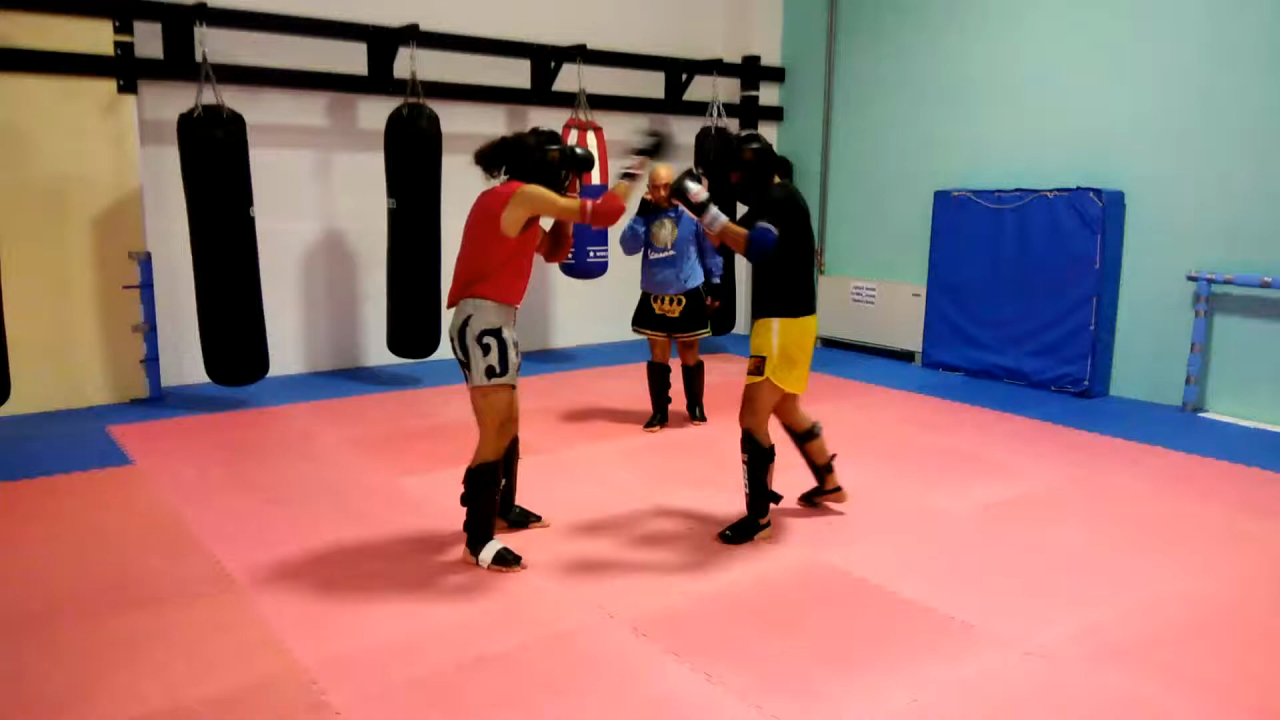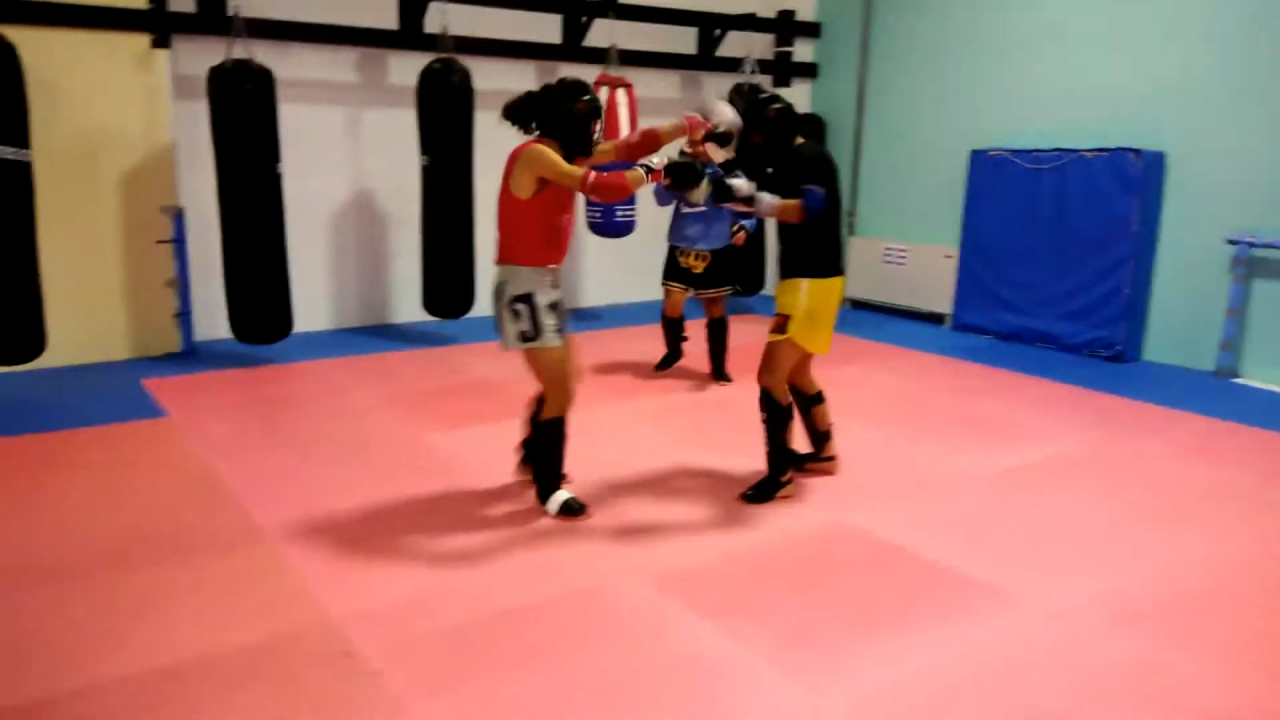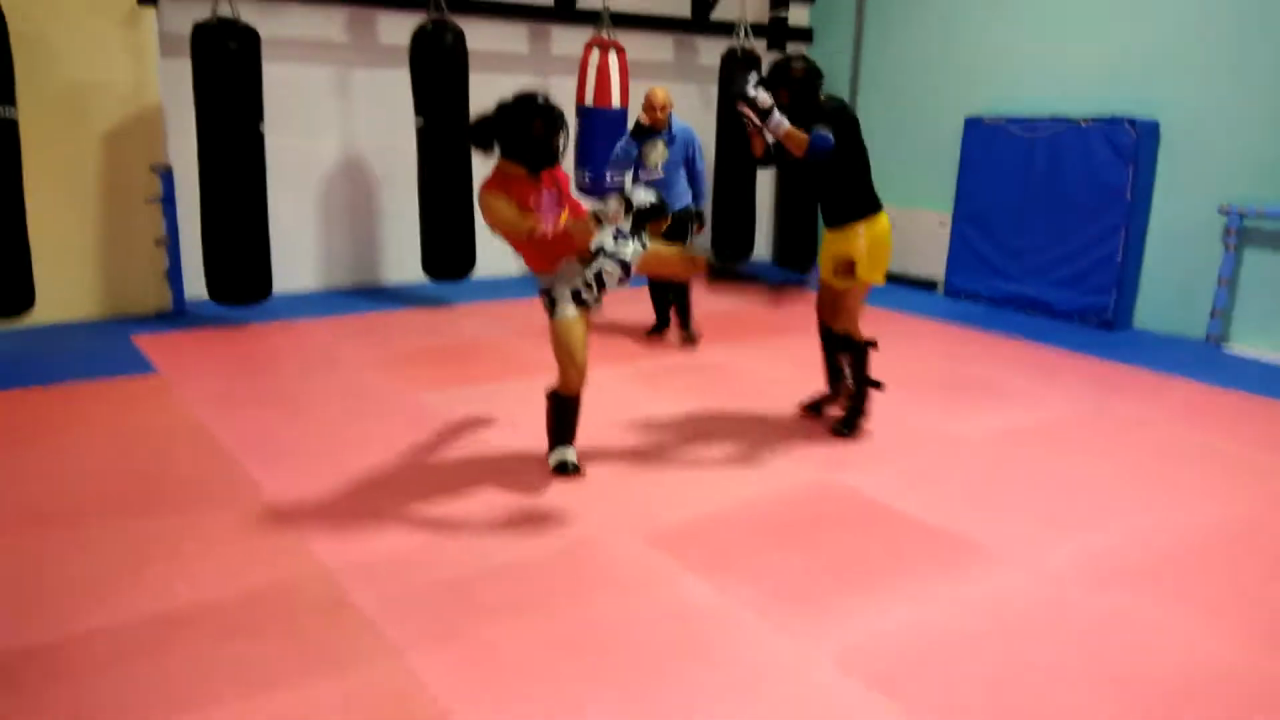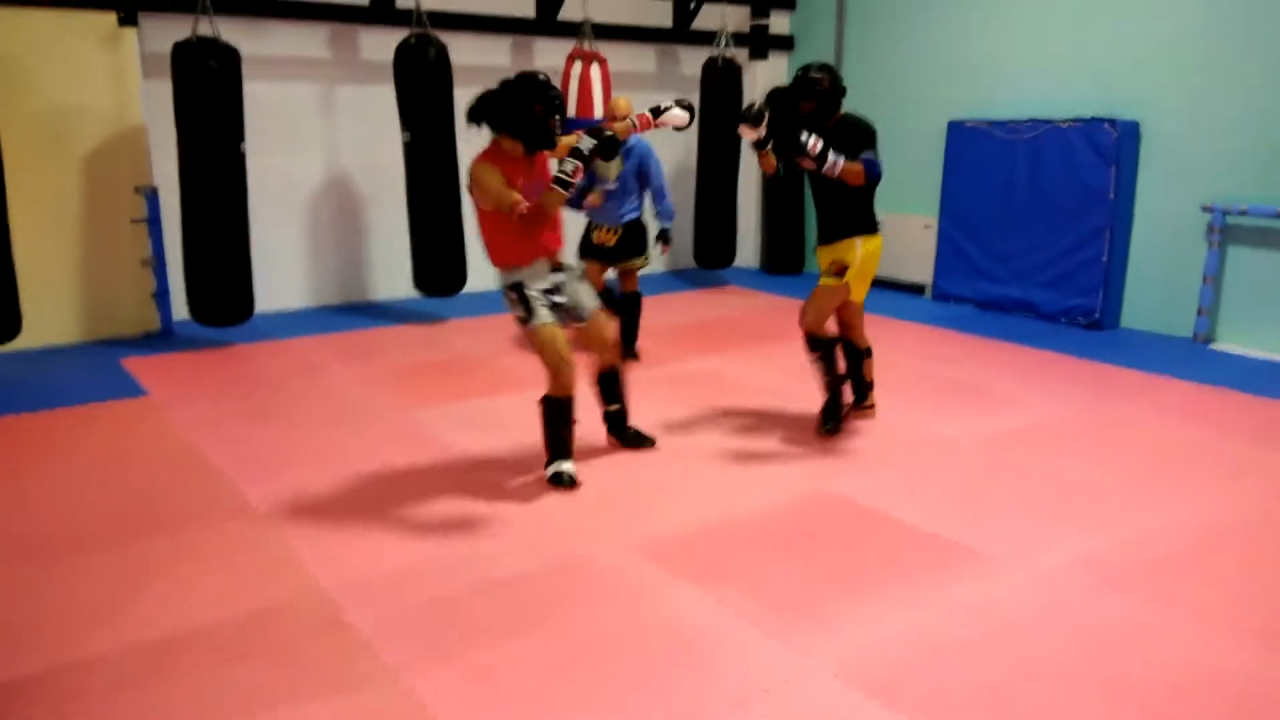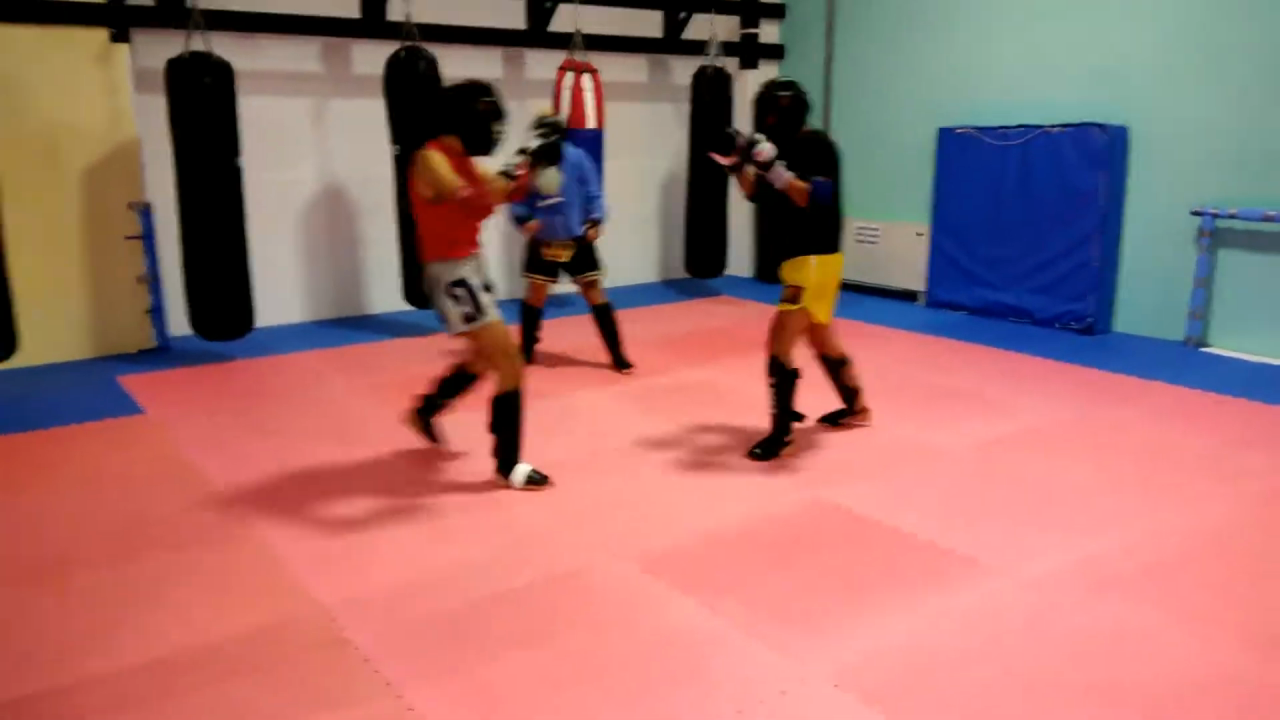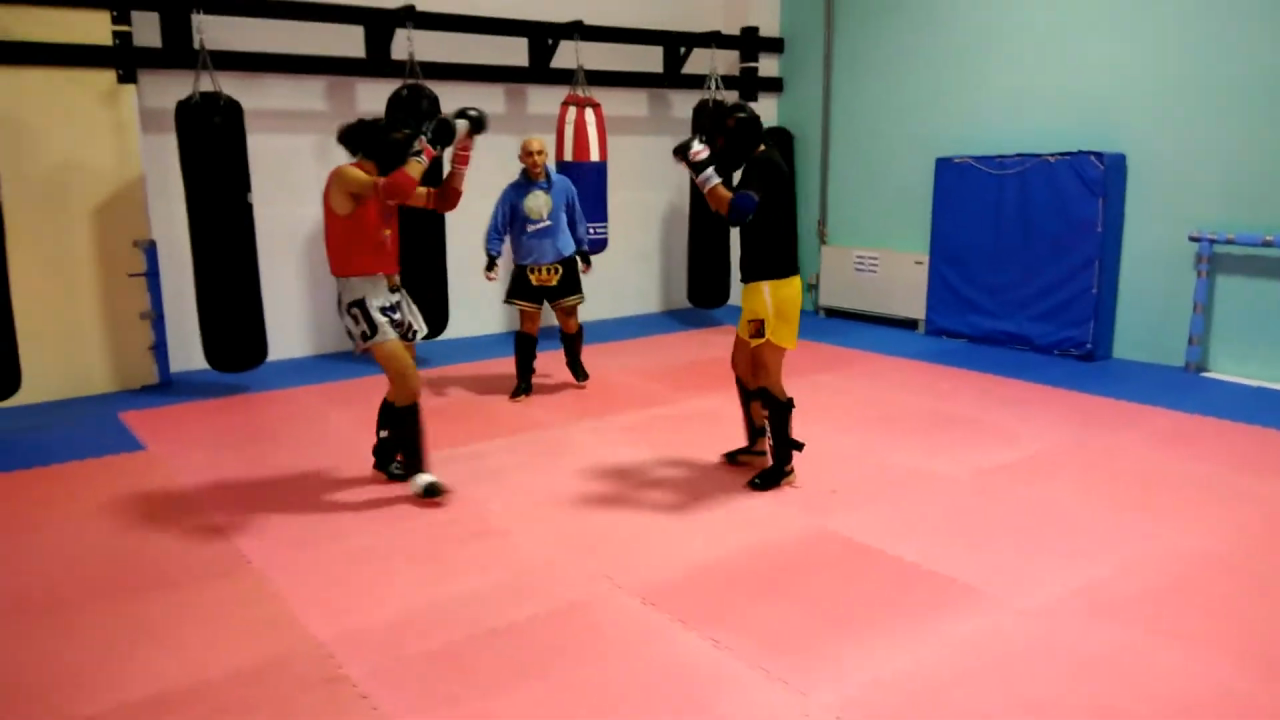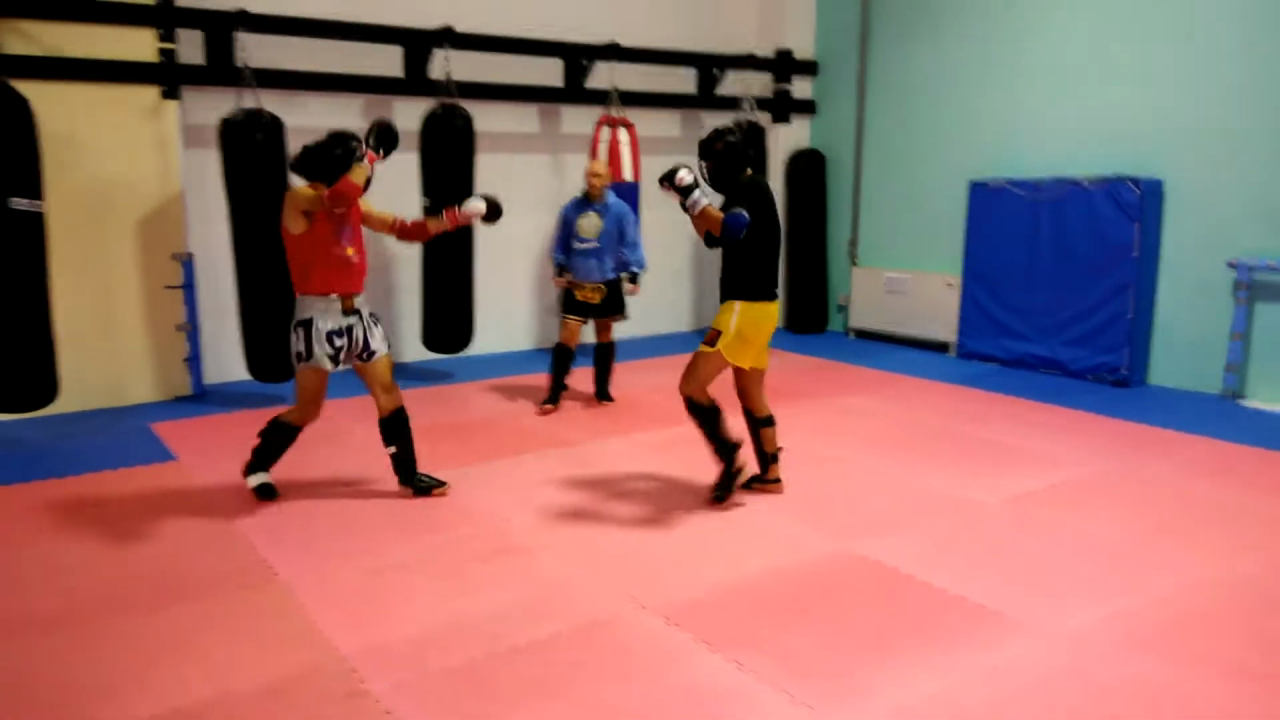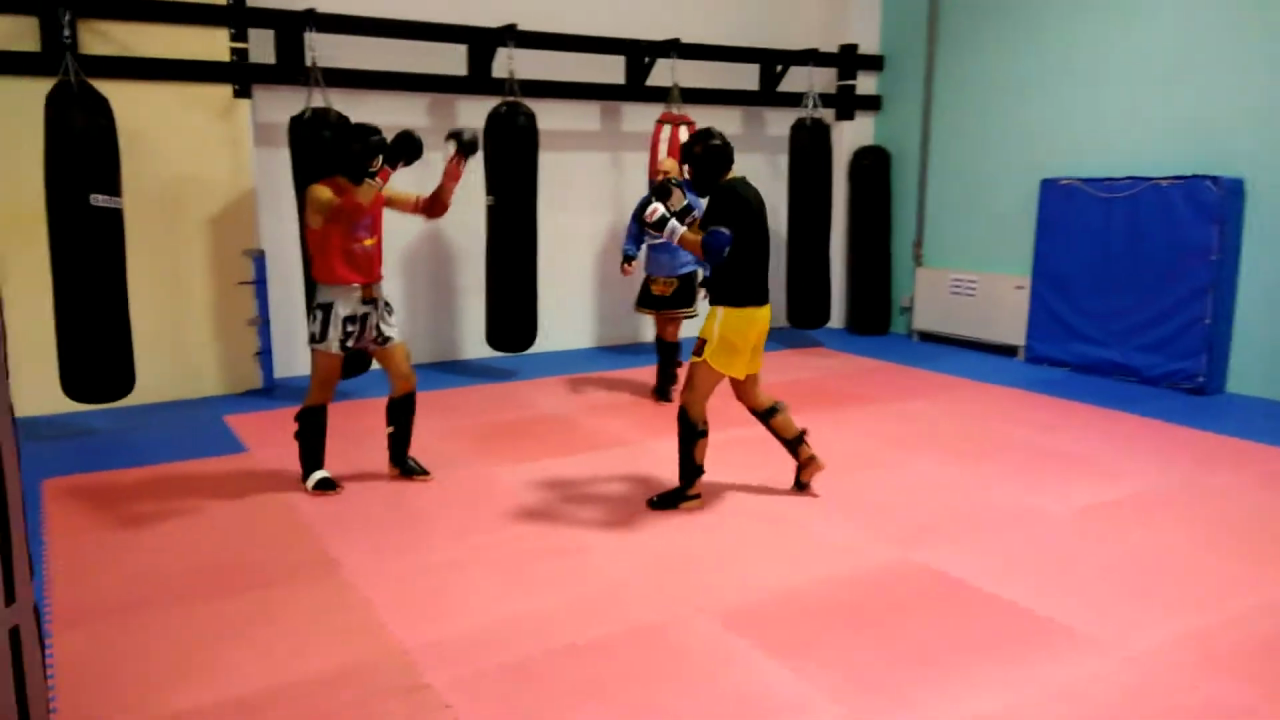
dt=0.4s
person 1, frame 1
left shoulder: (498, 199)
right shoulder: (525, 195)
left elbow: (555, 250)
right elbow: (603, 212)
left wrist: (566, 192)
right wrist: (636, 164)
left hip: (484, 321)
right hip: (486, 324)
left knee: (509, 423)
right knee: (495, 435)
left ankle: (503, 508)
right ankle: (478, 540)
person 1, frame 2
left shoulder: (562, 155)
right shoulder: (531, 157)
left elbow: (628, 148)
right elbow: (605, 186)
left wrist: (682, 127)
right wrist: (648, 169)
left hip: (544, 282)
right hip: (525, 288)
left knee: (556, 385)
right knee: (562, 390)
left ankle: (534, 459)
right ankle: (548, 489)
person 1, frame 3
left shoulder: (543, 165)
right shoulder: (495, 196)
right elbow: (548, 242)
right wrist: (610, 212)
left hip: (601, 246)
right hip: (560, 276)
left knee: (687, 264)
right knee: (573, 371)
right ankle: (561, 447)
person 1, frame 4
left shoulder: (533, 149)
right shoulder: (488, 170)
left elbow: (590, 139)
right elbow: (532, 220)
right wrist: (572, 166)
left hip: (557, 269)
right hip: (525, 279)
left knee: (609, 346)
right knee: (561, 372)
left ankle: (618, 427)
right ankle: (558, 458)
person 1, frame 5
left shoulder: (460, 158)
right shoulder: (431, 160)
left elbow: (506, 192)
right elbow: (476, 207)
left wrist: (526, 162)
right wrist: (521, 164)
left hip: (468, 270)
right hip: (454, 276)
left knee: (482, 359)
right knee: (509, 366)
left ankle: (425, 411)
right ankle: (510, 466)
person 1, frame 6
left shoulder: (381, 184)
right shoulder: (344, 177)
left elbow: (443, 199)
right elbow: (400, 185)
left wrist: (461, 148)
right wrist: (427, 146)
left hip: (390, 291)
right hip: (362, 296)
left knee: (402, 383)
right knee: (408, 382)
left ankle: (386, 457)
right ankle: (416, 470)
person 1, frame 7
left shoulder: (354, 204)
right shoulder: (298, 197)
left elbow: (408, 230)
right elbow: (339, 197)
left wrist: (460, 214)
right wrist: (371, 153)
left hip: (356, 310)
right hip: (317, 315)
left knee: (388, 394)
right knee: (308, 409)
left ankle: (410, 475)
right ankle: (257, 469)
person 1, frame 8
left shoulder: (377, 192)
right shoulder: (320, 193)
left elbow: (432, 208)
right elbow: (349, 211)
left wrist: (454, 167)
right wrist: (385, 167)
left hip: (373, 300)
right hip: (336, 302)
left knee: (405, 379)
right knee: (323, 388)
left ankle: (400, 456)
right ankle: (312, 468)
person 2, frame 1
left shoulder: (780, 199)
right shoulder: (770, 199)
left elbow: (757, 246)
right elbow: (736, 241)
left wrist: (706, 211)
right wrist: (702, 207)
left hip: (785, 323)
right hip: (782, 319)
left knee: (752, 417)
right knee: (787, 410)
left ankle: (758, 515)
right ankle: (828, 483)
person 2, frame 2
left shoulder: (809, 159)
right shoulder: (785, 162)
left elbow: (810, 209)
left wrist: (753, 198)
left hip: (812, 283)
right hip: (801, 280)
left knee: (771, 377)
right knee: (796, 374)
left ankle: (780, 474)
right ankle: (823, 452)
person 2, frame 3
left shoulder: (834, 111)
right shoulder: (803, 116)
left elbow: (814, 150)
right elbow: (767, 155)
left wrist: (769, 113)
right wrist: (755, 118)
left hip: (862, 226)
right hip: (837, 227)
left knee: (842, 318)
right knee: (825, 310)
left ankle: (858, 398)
right ankle: (839, 389)
person 2, frame 4
left shoulder: (857, 130)
right shoulder: (811, 131)
left elbow: (870, 176)
right elbow: (773, 170)
left wrist: (825, 158)
right wrist: (761, 140)
left hip: (857, 242)
right hip: (830, 242)
left knee: (811, 319)
right knee: (849, 326)
left ankle: (834, 400)
right ankle: (863, 399)
person 2, frame 5
left shoulder: (817, 146)
right shoulder: (786, 147)
left elbow: (816, 199)
right elbow: (757, 193)
left wrist: (772, 167)
right wrist: (738, 164)
left hip: (816, 260)
right hip: (799, 259)
left knee: (778, 344)
right knee: (822, 341)
left ankle: (781, 432)
right ankle: (855, 406)
person 2, frame 6
left shoulder: (764, 164)
right shoulder: (757, 165)
left elbow: (738, 210)
right elbow: (728, 212)
left wrist: (704, 171)
right wrist: (703, 172)
left hip: (773, 286)
right hip: (762, 283)
left knee: (765, 376)
right knee: (742, 365)
left ankle: (783, 462)
right ankle: (756, 447)
person 2, frame 7
left shoulder: (749, 188)
right shoulder: (746, 190)
left elbow: (730, 230)
right elbow: (713, 237)
left wrist: (691, 195)
right wrist: (690, 198)
left hip: (746, 307)
right hip: (758, 305)
left knee: (692, 383)
right knee: (750, 393)
left ankle: (729, 458)
right ankle: (769, 472)
person 2, frame 8
left shoulder: (728, 194)
right shoulder: (743, 191)
left elbow: (714, 251)
left wrist: (667, 224)
right wrist: (679, 213)
left hip: (736, 311)
right hip: (756, 308)
left knee: (693, 398)
right knee: (748, 391)
left ankle: (687, 489)
right ankle: (804, 456)
person 3, frame 1
left shoulder: (692, 214)
right shoulder: (646, 213)
left elbow: (710, 251)
right elbow: (629, 247)
left wrist: (713, 285)
right wrist: (642, 213)
left hip: (689, 296)
right hip: (654, 298)
left knee: (689, 356)
right knee: (658, 357)
left ankle: (696, 407)
right ankle: (659, 411)
person 3, frame 2
left shoulder: (726, 171)
right shoulder: (681, 166)
right elbow: (661, 197)
left wrist: (744, 227)
right wrist: (681, 164)
left hip: (715, 252)
right hip: (681, 251)
left knee: (715, 312)
right knee: (672, 310)
left ankle: (718, 367)
right ankle: (673, 351)
person 3, frame 3
left shoulder: (685, 135)
right shoulder: (638, 133)
left elbow: (697, 174)
right elbow: (617, 167)
left wrist: (699, 210)
right wrist: (635, 136)
left hip: (676, 213)
left ankle: (685, 325)
right ankle: (662, 320)
person 3, frame 4
left shoulder: (640, 149)
left elbow: (656, 185)
right elbow: (578, 181)
left wrist: (665, 225)
right wrist: (584, 197)
left hip: (628, 225)
right hip: (597, 225)
left knee: (628, 285)
right knee: (592, 282)
left ankle: (628, 344)
right ankle: (619, 313)
person 3, frame 5
left shoulder: (578, 159)
left elbow: (593, 195)
right elbow: (518, 200)
left wrist: (595, 222)
right wrist: (524, 220)
left hip: (577, 241)
right hip: (543, 243)
left knee: (596, 299)
right knee: (534, 299)
left ankle: (617, 354)
right ankle: (526, 350)
person 3, frame 6
left shoulder: (563, 186)
right shoulder: (512, 192)
left elbow: (576, 220)
right elbow: (498, 228)
left wrist: (583, 250)
right wrist: (492, 258)
left hip: (563, 265)
right hip: (528, 268)
left knee: (569, 322)
right knee: (528, 326)
left ankle: (575, 364)
right ankle: (524, 381)
person 3, frame 7
left shoulder: (620, 210)
right shoulder: (572, 208)
left elbow: (631, 244)
right elbow: (561, 244)
left wrist: (633, 274)
right wrist: (559, 269)
left hip: (607, 284)
right hip: (576, 284)
left knee: (604, 337)
right knee: (567, 339)
left ankle: (602, 388)
right ankle: (554, 393)
person 3, frame 8
left shoulder: (690, 204)
right shoulder: (646, 205)
right elbow: (634, 235)
right wrist: (628, 257)
left hip: (683, 277)
right hip: (656, 277)
left knee: (669, 333)
right knee: (661, 330)
left ankle: (664, 383)
right ankle: (669, 375)
